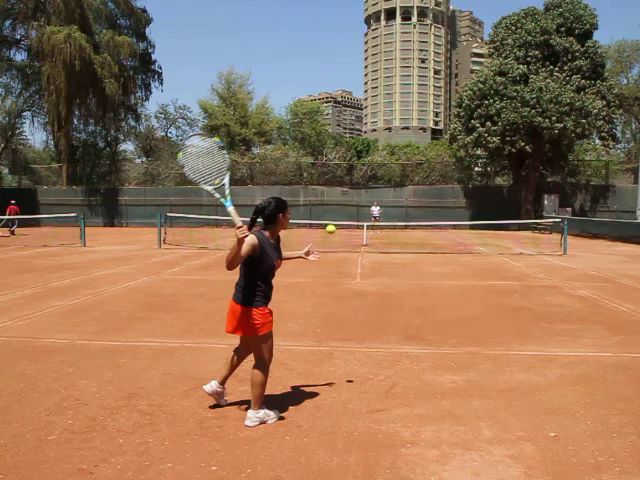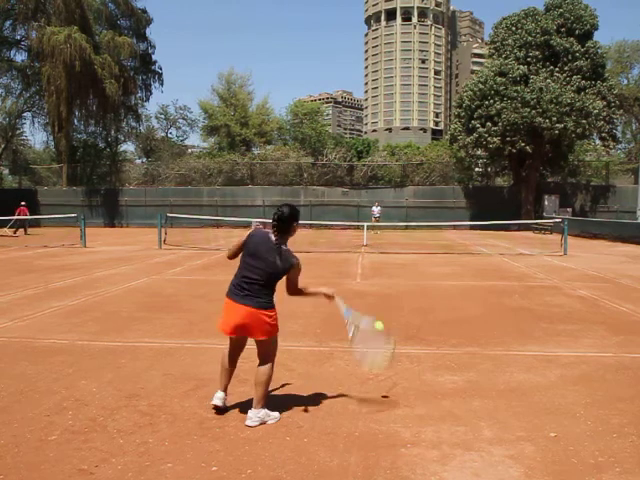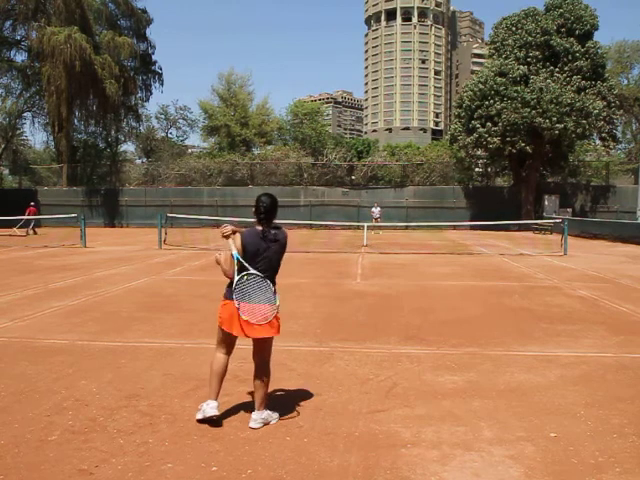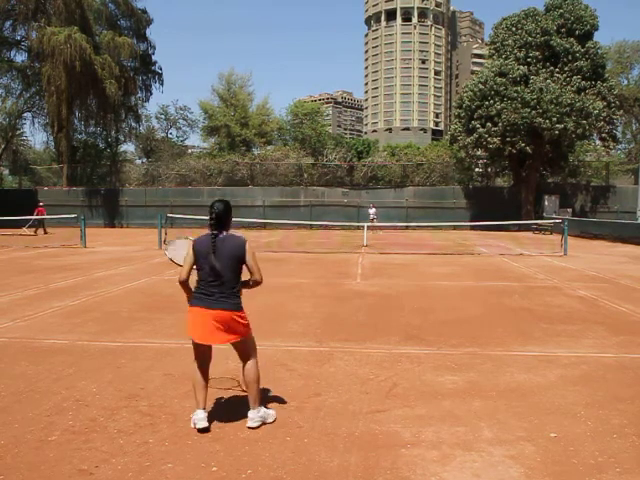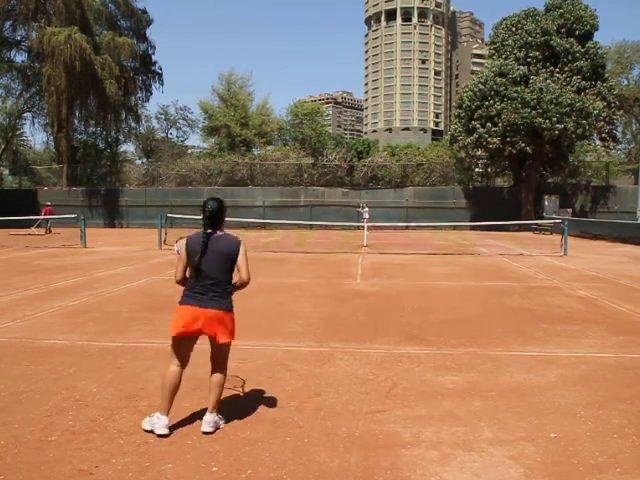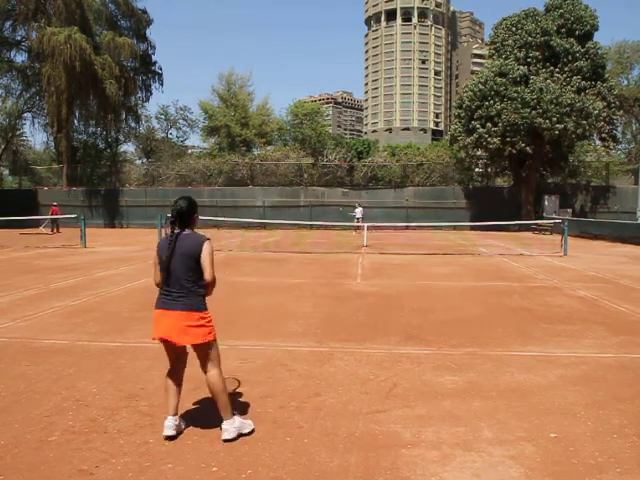
dt=0.4s
person 1, frame 1
left shoulder: (274, 238)
right shoulder: (254, 239)
right elbow: (230, 264)
left wrist: (299, 254)
right wrist: (238, 243)
left hip: (254, 304)
right hip: (251, 307)
left knee: (246, 348)
right knee: (263, 360)
left ankle: (217, 385)
right ankle: (256, 412)
person 1, frame 2
left shoulder: (255, 234)
right shoulder: (291, 261)
left elbow: (230, 255)
right elbow: (293, 291)
right wrist: (320, 291)
left hip: (234, 302)
right hip: (260, 311)
left knee: (234, 349)
right knee: (266, 359)
left ankle: (221, 394)
right ankle: (257, 412)
person 1, frame 3
left shoulder: (242, 237)
right shoulder: (282, 236)
left elbow: (232, 273)
left wrist: (221, 260)
left hip: (235, 303)
left knee: (222, 351)
right knee: (262, 361)
left ankle: (211, 404)
right ankle: (260, 413)
person 1, frame 4
left shoulder: (197, 243)
right shoulder: (242, 244)
left elbow: (183, 278)
right elbow: (258, 279)
left wrist: (191, 296)
left hip: (201, 310)
right hip: (230, 311)
left knee: (201, 363)
right knee: (249, 357)
left ankle: (201, 414)
right ankle: (256, 410)
person 1, frame 5
left shoulder: (189, 242)
right shoulder: (235, 243)
left elbow: (179, 278)
right elbow: (244, 279)
left hip: (189, 308)
right hip: (219, 311)
left knee: (177, 364)
right knee: (219, 366)
left ankle: (161, 418)
right ankle: (211, 416)
person 1, frame 6
left shoulder: (162, 243)
right shoulder: (202, 242)
left elbow: (158, 280)
right elbow: (209, 278)
right wrist: (206, 292)
left hip: (164, 312)
right hip: (192, 312)
left knee: (175, 368)
right knee: (212, 367)
left ankle: (172, 421)
right ankle: (230, 421)
